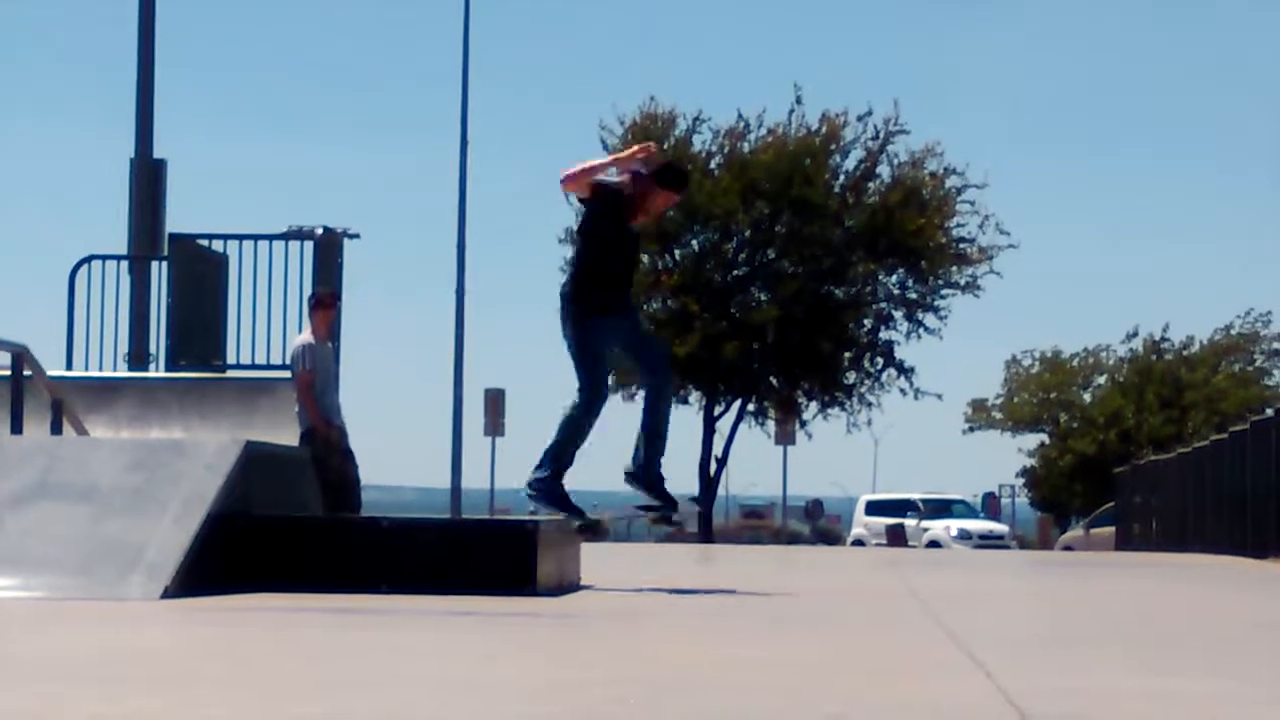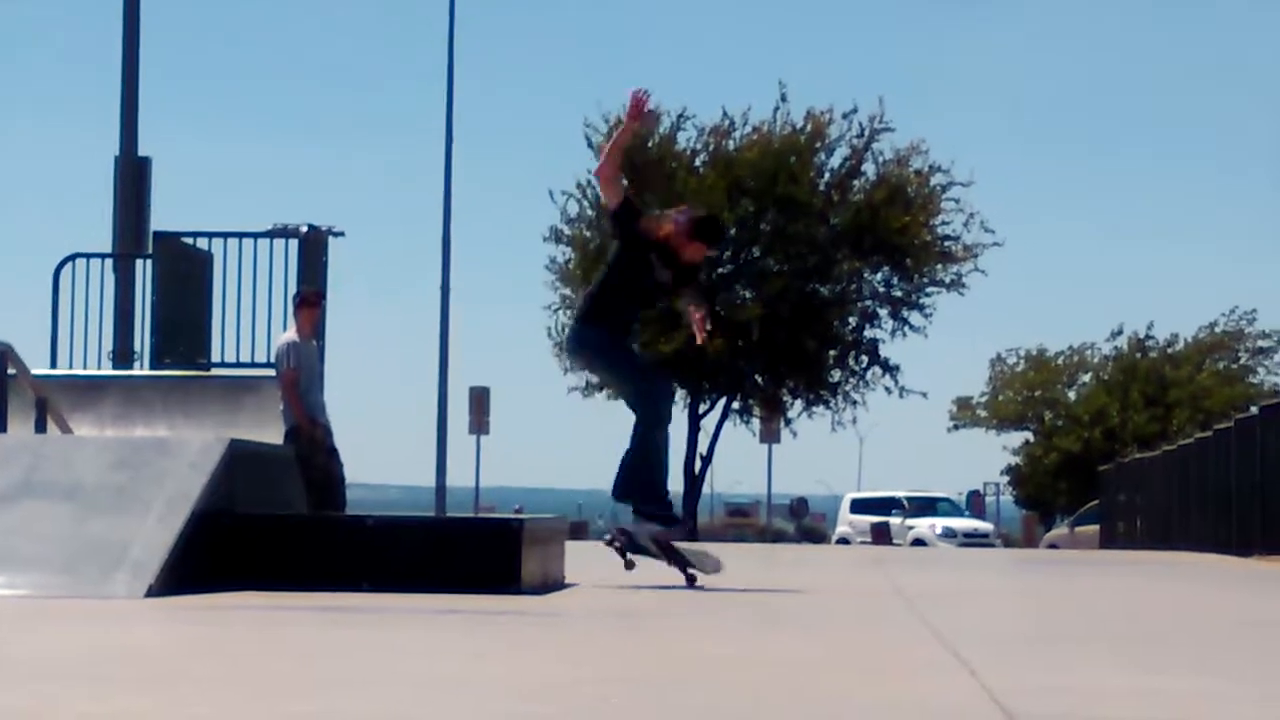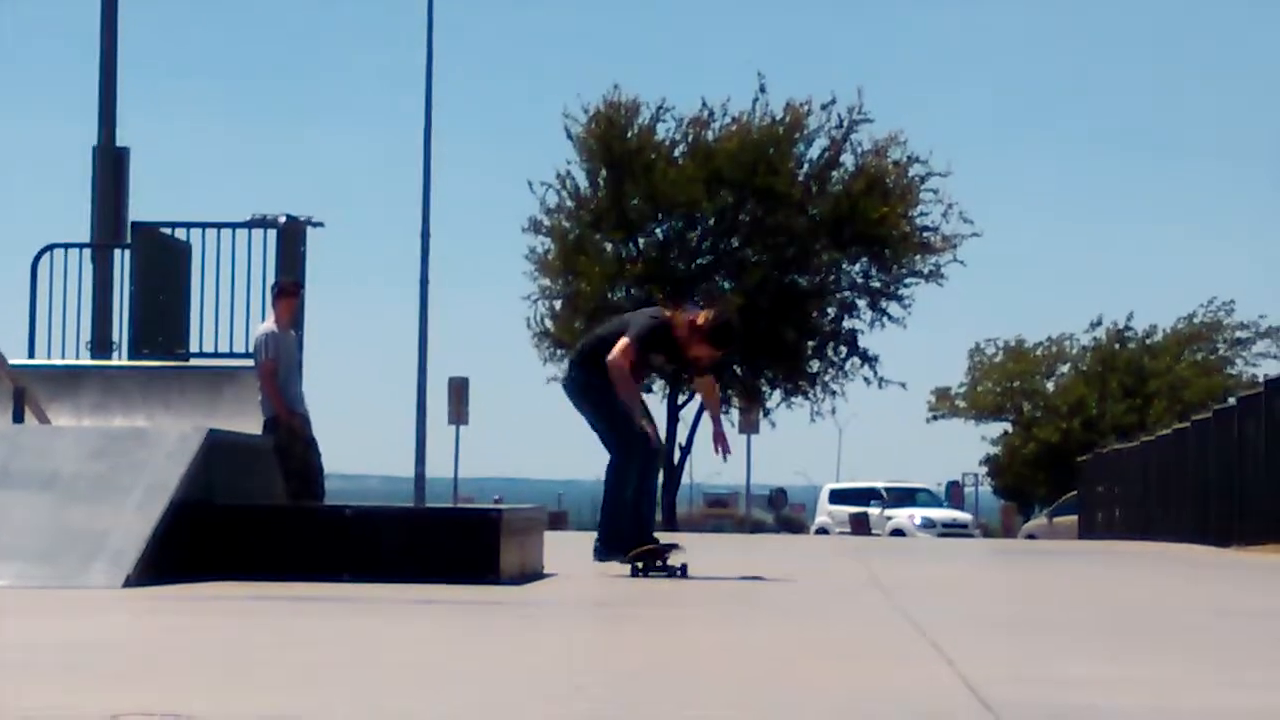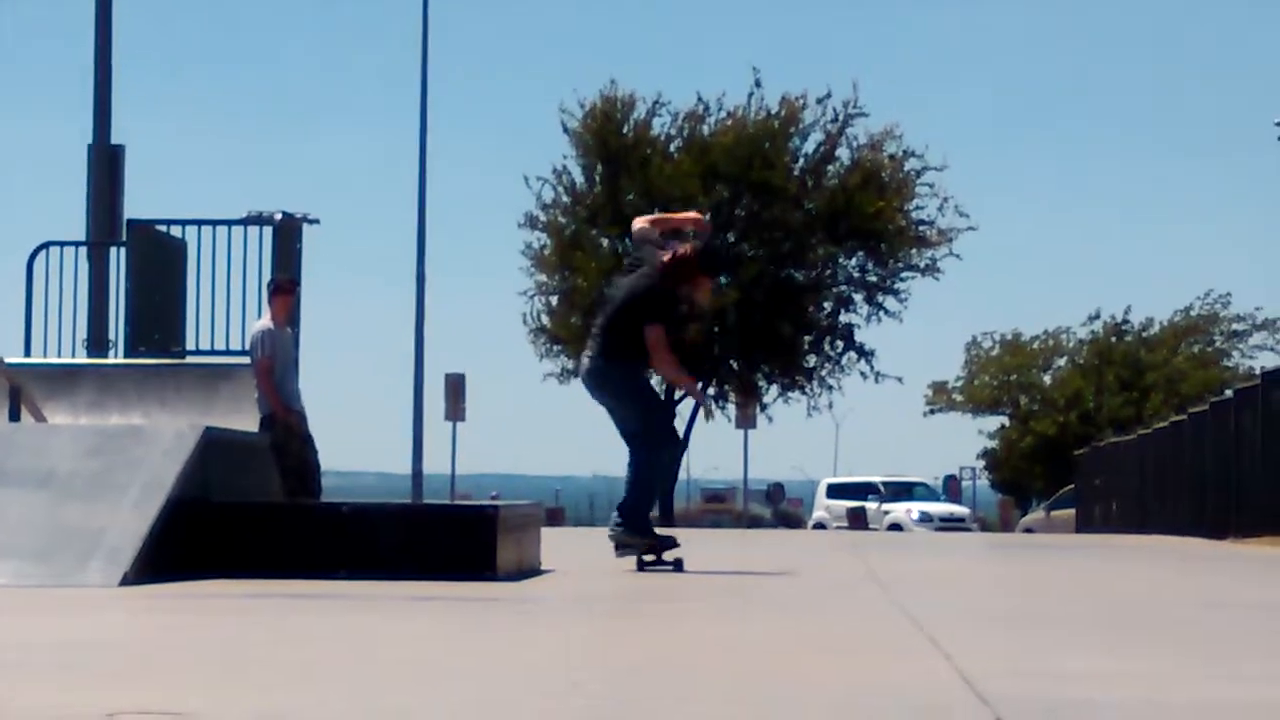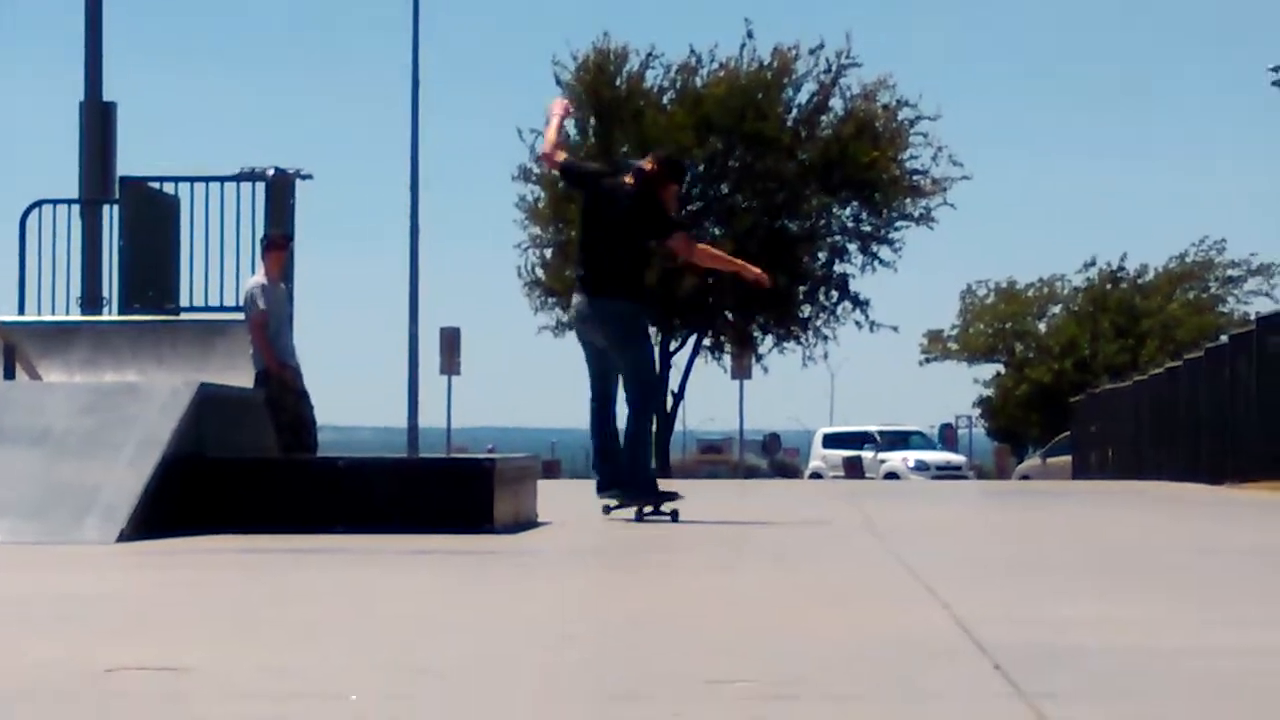
dt=0.3s
person 1, frame 1
left shoulder: (640, 208)
right shoulder: (612, 198)
right elbow: (570, 180)
right wrist: (621, 158)
left hip: (618, 310)
right hip: (583, 309)
left knee: (661, 381)
right knee: (593, 395)
left ankle: (645, 470)
right ankle: (545, 480)
person 1, frame 2
left shoulder: (682, 266)
right shoulder: (641, 234)
left elbow: (693, 297)
right elbow: (605, 175)
left wrist: (699, 319)
right wrist: (630, 127)
left hip: (613, 338)
right hip: (593, 335)
left knee: (654, 399)
right knee: (657, 393)
left ankle: (648, 508)
right ankle: (648, 506)
person 1, frame 3
left shoulder: (691, 347)
right shoulder: (656, 327)
left elbow: (707, 386)
right elbow: (616, 362)
left wrist: (717, 429)
right wrist: (638, 414)
left hip: (610, 382)
right hip: (586, 375)
left knee: (649, 450)
right knee: (627, 448)
left ankle: (638, 536)
right ankle: (610, 541)
person 1, frame 4
left shoulder: (656, 264)
right shoulder: (660, 289)
left elbow: (640, 225)
right elbow: (658, 354)
left wrist: (682, 221)
right wrist: (693, 388)
left hip: (600, 364)
right hip: (615, 368)
left knee: (649, 444)
right knee: (666, 445)
left ankle: (632, 528)
right ankle: (630, 523)
person 1, frame 5
left shoulder: (599, 182)
right shoulder: (649, 209)
left elbow: (548, 154)
right elbow: (691, 251)
left wrist: (558, 115)
right wrist: (745, 268)
left hip: (586, 307)
right hip: (623, 311)
left knee: (602, 396)
right knee: (642, 398)
left ankle: (609, 478)
right ankle: (636, 481)
person 2, frame 1
left shoulder: (328, 345)
right shoulder: (304, 346)
right elbow: (304, 392)
left wrist: (337, 426)
right wrist: (323, 429)
left hip: (334, 428)
right hip: (317, 431)
left knee: (348, 485)
right knee: (326, 489)
person 2, frame 2
left shoulder: (312, 344)
right shoulder: (289, 344)
right elbow: (288, 389)
left wrist: (322, 425)
right wrist: (308, 427)
left hip: (319, 426)
right hip: (302, 429)
left knee: (334, 483)
right knee: (309, 487)
person 2, frame 3
left shoulder: (290, 334)
right shoulder: (267, 334)
right elbow: (267, 380)
left wrist: (300, 414)
right wrist: (286, 416)
left hip: (297, 416)
right hip: (280, 419)
left knee: (312, 473)
right knee: (289, 477)
person 2, frame 4
left shoulder: (287, 331)
right shoulder: (263, 331)
right elbow: (263, 376)
left wrist: (296, 411)
right wrist: (282, 413)
left hip: (293, 413)
right hip: (277, 416)
left knee: (308, 469)
right knee: (286, 474)
person 2, frame 5
left shoulder: (281, 287)
right shoulder: (257, 287)
right elbow: (257, 332)
left wrist: (292, 366)
right wrist: (277, 369)
left hip: (289, 368)
right hip: (272, 372)
left knee: (304, 424)
right knee: (281, 429)
